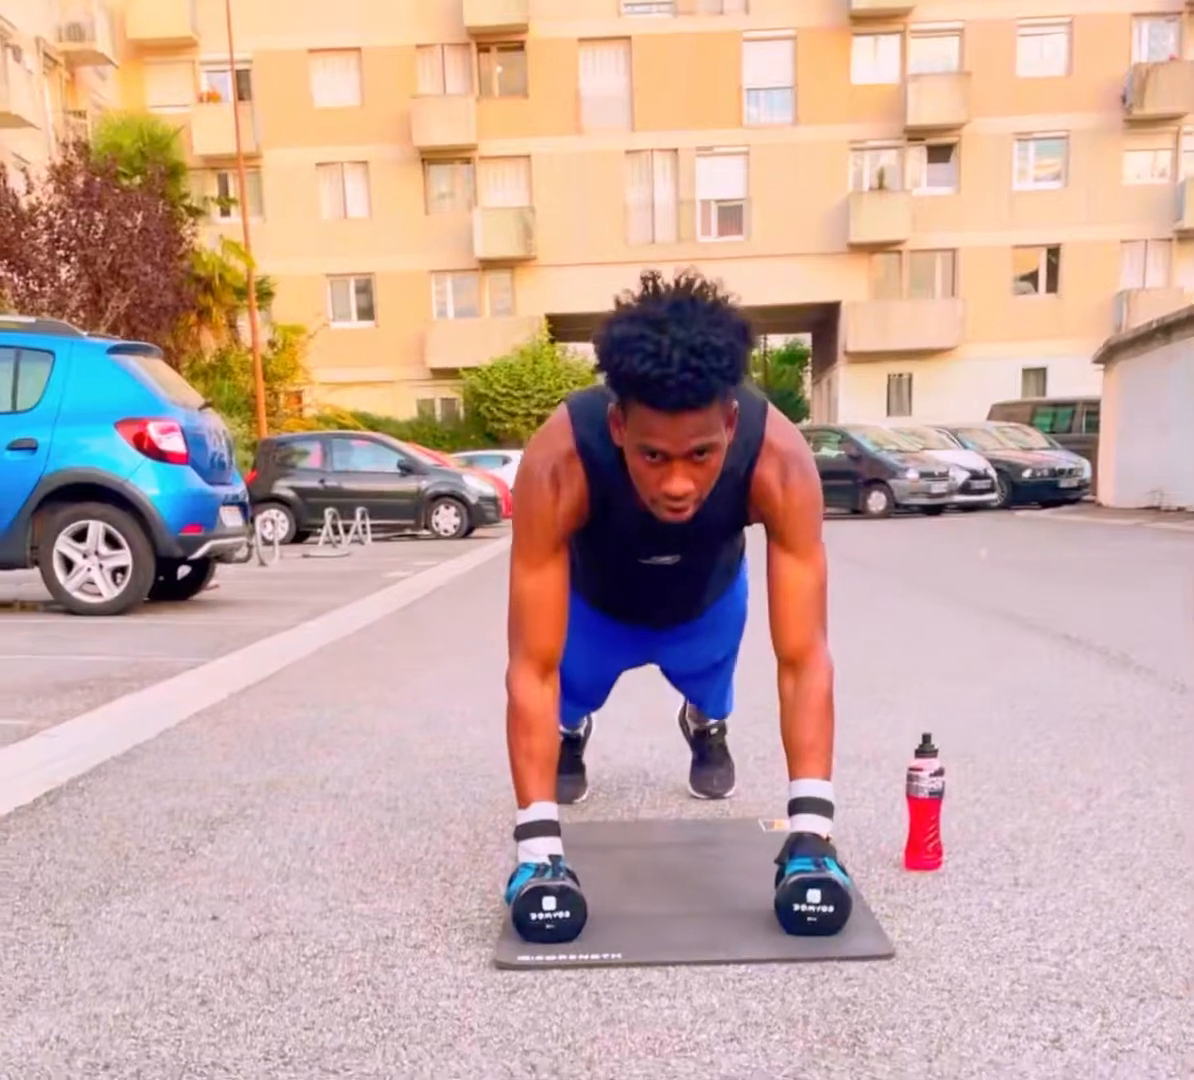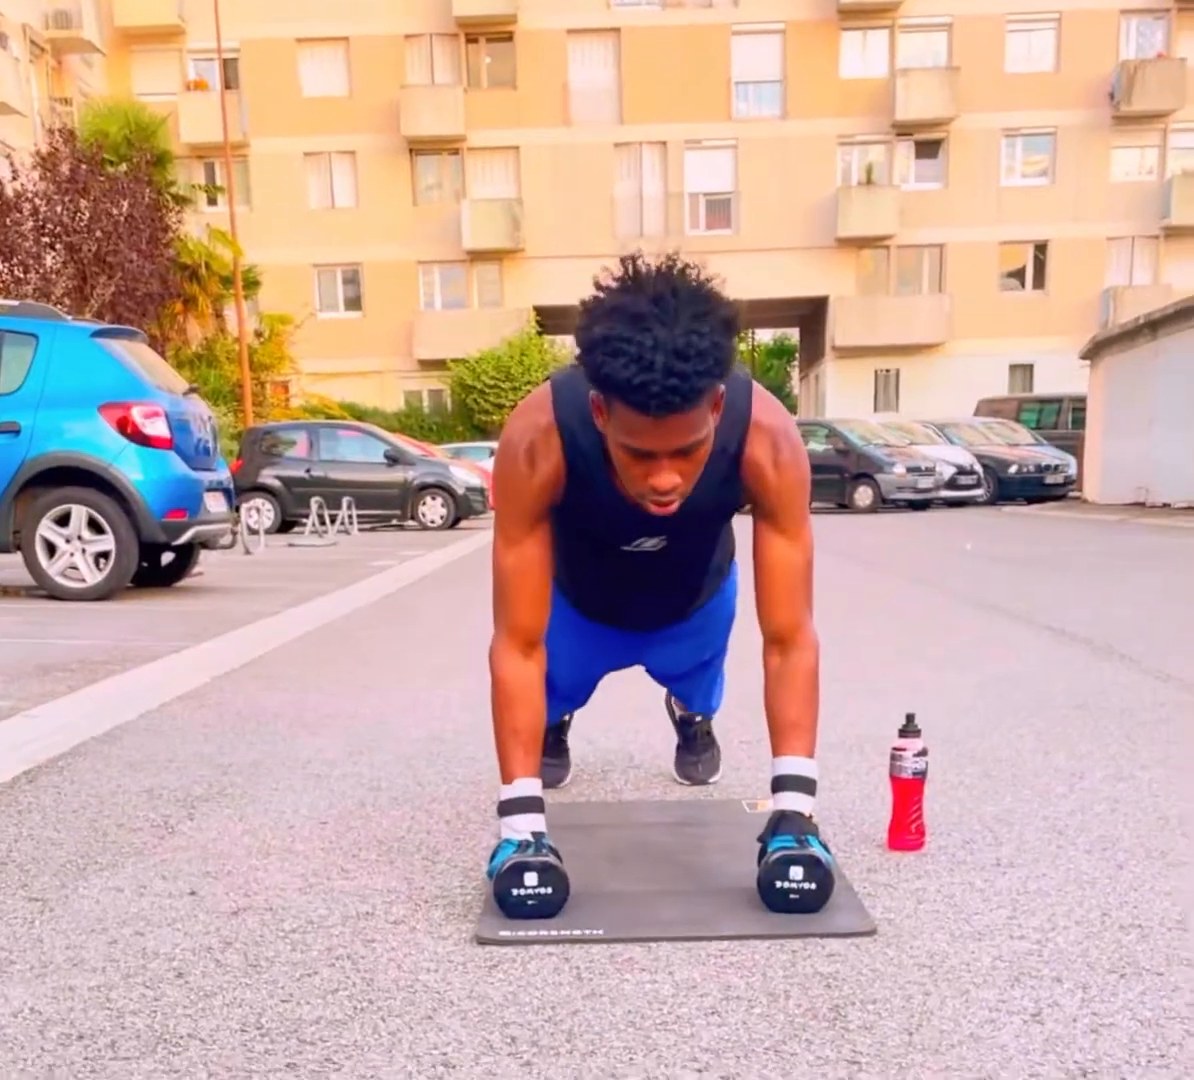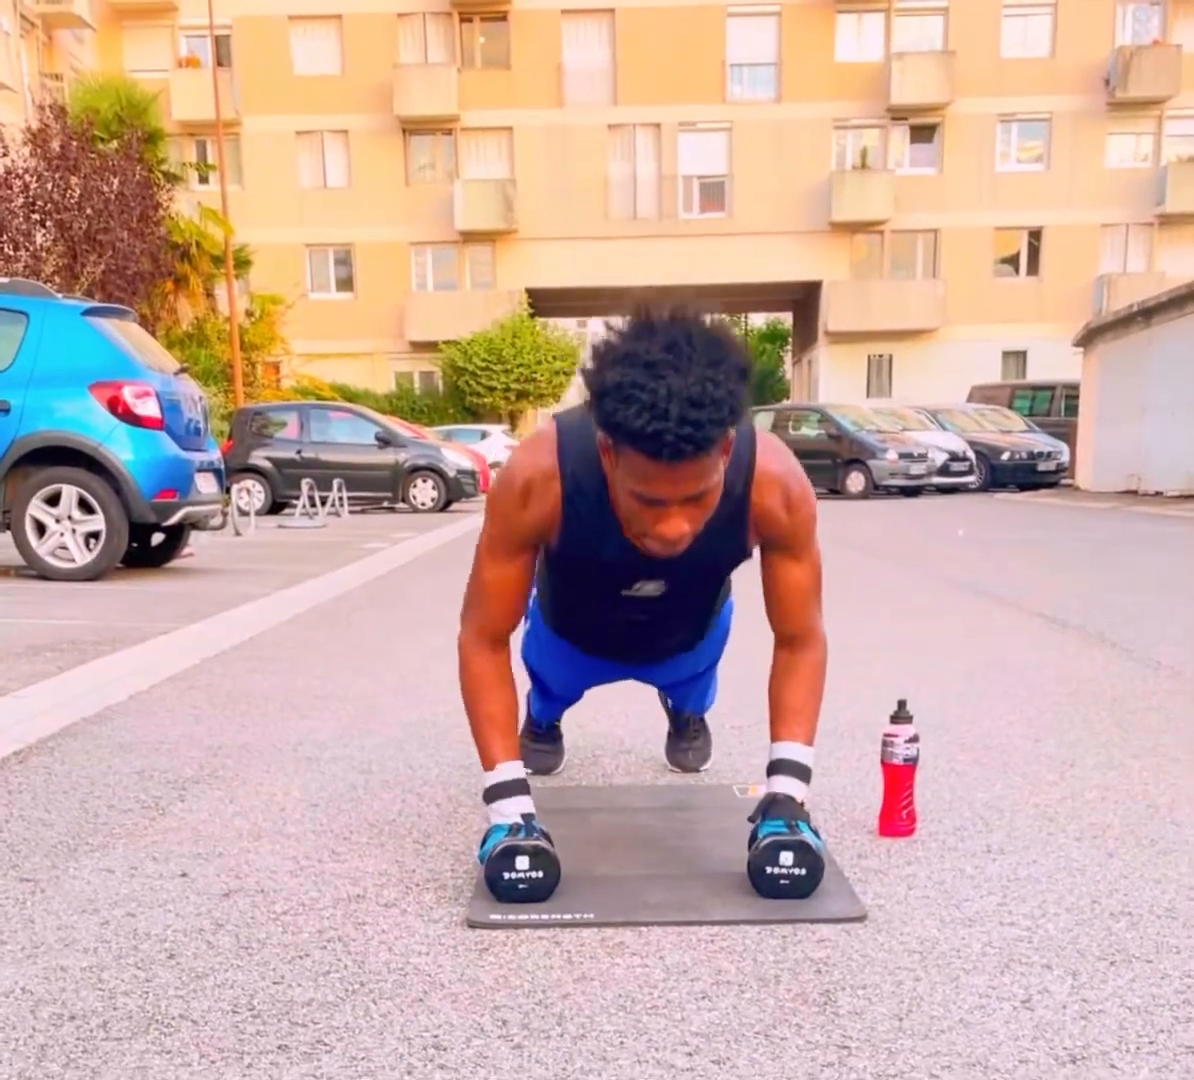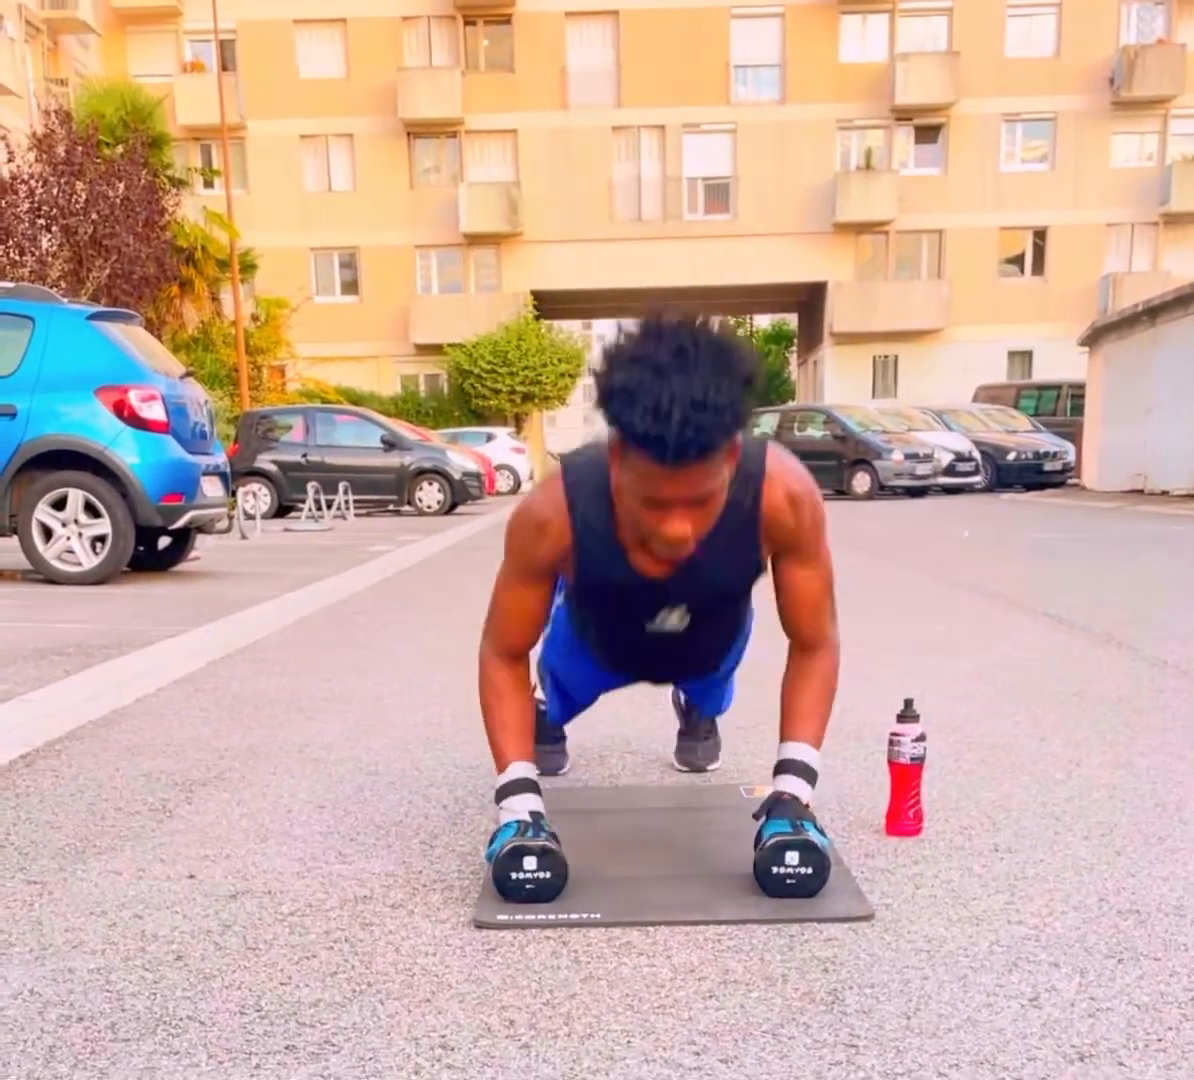
dt=1s
person 1, frame 1
left shoulder: (779, 460)
right shoulder: (558, 461)
left elbow: (804, 658)
right elbow: (533, 667)
left wrist: (811, 828)
right wrist: (537, 845)
left hip: (707, 595)
right hip: (596, 600)
left ankle: (705, 727)
right ankle: (570, 735)
person 1, frame 2
left shoulder: (768, 440)
right shoulder: (536, 440)
left elbow: (789, 638)
right elbow: (518, 643)
left wrist: (793, 805)
right wrist: (521, 816)
left hip: (695, 597)
right hip: (579, 600)
left knee: (695, 694)
right knee: (554, 699)
left ankle: (692, 719)
right ankle: (552, 725)
person 1, frame 3
left shoulder: (773, 483)
right shoulder: (537, 478)
left elbow: (798, 641)
right elbow: (486, 640)
left wrist: (787, 791)
right wrist: (509, 800)
left hip: (691, 633)
right hip: (572, 631)
left knee: (693, 690)
right knee: (546, 700)
left ankle: (688, 719)
right ankle: (542, 723)
person 1, frame 4
left shoulder: (784, 496)
right shoulder: (556, 511)
left elbow: (816, 644)
right elbow: (503, 656)
left wrist: (794, 787)
right wrist: (517, 798)
left hip: (711, 643)
right hip: (597, 639)
left knee: (707, 701)
right knee: (559, 698)
left ankle: (695, 710)
right ankle: (546, 716)
